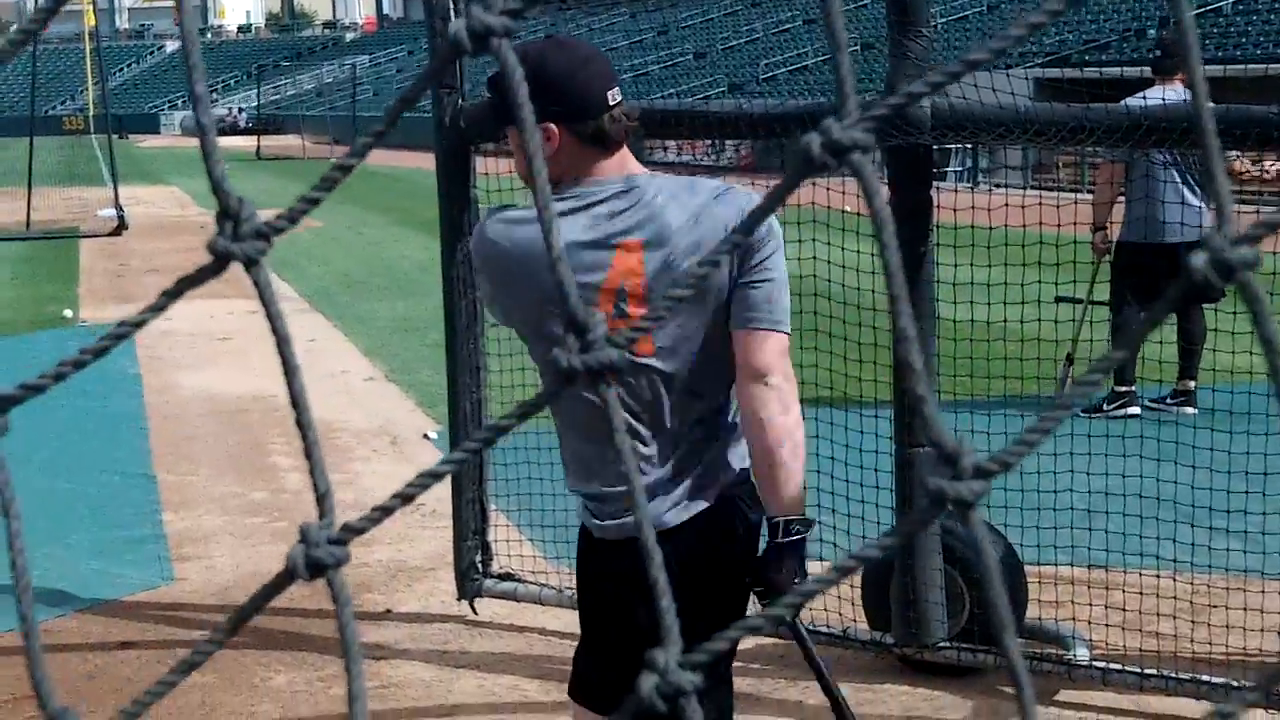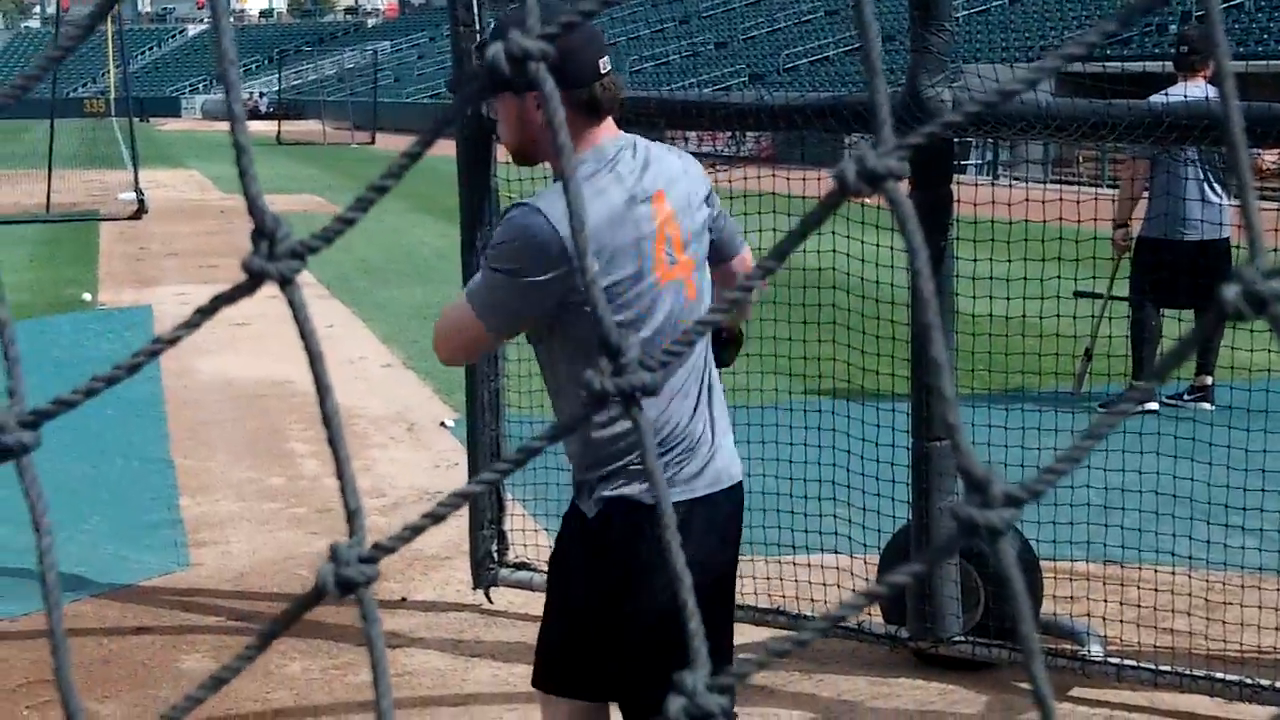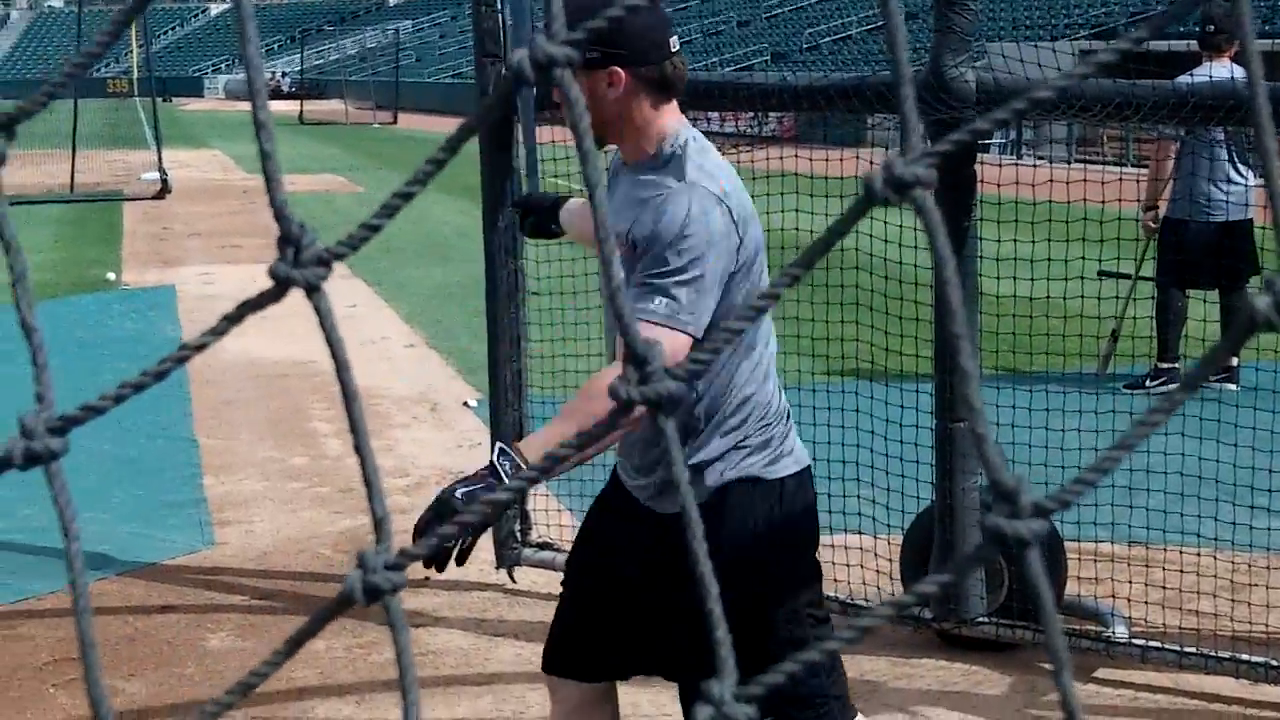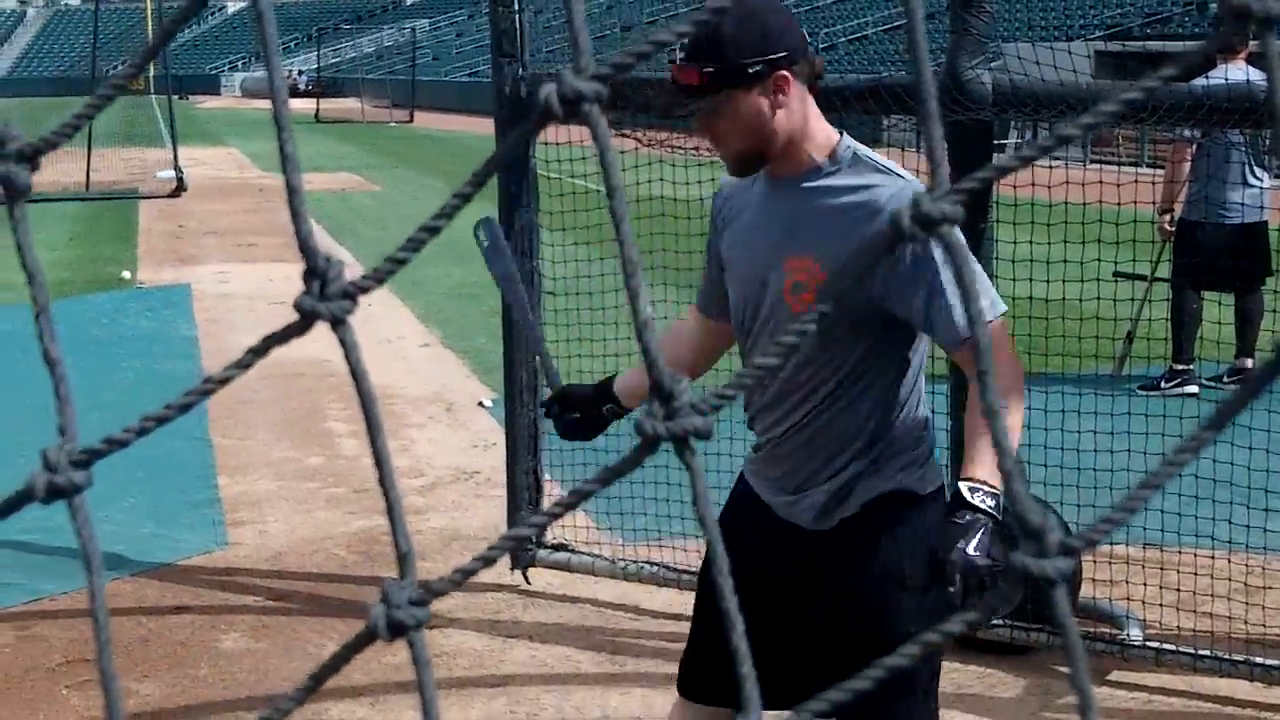
dt=0.3s
person 1, frame 1
left shoulder: (505, 242)
right shoulder: (731, 212)
right elbow: (767, 381)
right wrist: (788, 530)
left hip: (634, 530)
right hip: (726, 513)
person 1, frame 2
left shoulder: (543, 223)
right shoulder: (676, 170)
left elbow: (455, 343)
right elbow: (735, 267)
left wrist: (492, 291)
right wrist: (721, 330)
left hip: (656, 507)
right hip: (626, 492)
person 1, frame 3
left shoulder: (691, 201)
right shoulder: (634, 167)
left wrist: (504, 469)
right wrist: (559, 211)
left hip: (741, 499)
right hip: (643, 486)
person 1, frame 4
left shoulder: (889, 206)
right shoulder: (739, 194)
left elbow: (995, 358)
left wrist: (977, 503)
right wrist: (615, 396)
left hip: (881, 515)
right hip: (768, 499)
person 2, frame 1
left shoulder: (1129, 109)
left elbow: (1110, 174)
right elbow: (1231, 166)
left wrist: (1097, 227)
right wrist: (1255, 168)
left hip: (1141, 230)
right hip: (1192, 228)
left knee: (1126, 308)
right knee: (1189, 308)
left ankle: (1124, 392)
right ankle: (1185, 389)
person 2, frame 2
left shoulder: (1156, 105)
left elbow: (1137, 171)
right elbow: (1253, 161)
left wrist: (1121, 223)
right wrist: (1262, 161)
left hip: (1163, 227)
right hip: (1213, 225)
left knee: (1146, 304)
right knee: (1209, 305)
left ankle: (1142, 388)
right ankle: (1202, 385)
person 2, frame 3
left shoulder: (1184, 85)
left elbow: (1166, 152)
left wrist: (1150, 205)
left hip: (1190, 208)
right hip: (1238, 206)
left knee: (1172, 284)
right knee: (1234, 285)
left ankle: (1167, 367)
right ankle: (1228, 366)
person 2, frame 4
left shoulder: (1200, 88)
right shoulder: (1267, 86)
left elbow: (1182, 154)
right elbow: (1271, 144)
left wrist: (1165, 207)
left hip: (1206, 209)
right hip: (1253, 207)
left knee: (1186, 285)
right knee: (1249, 287)
left ankle: (1182, 370)
right ankle: (1243, 366)
